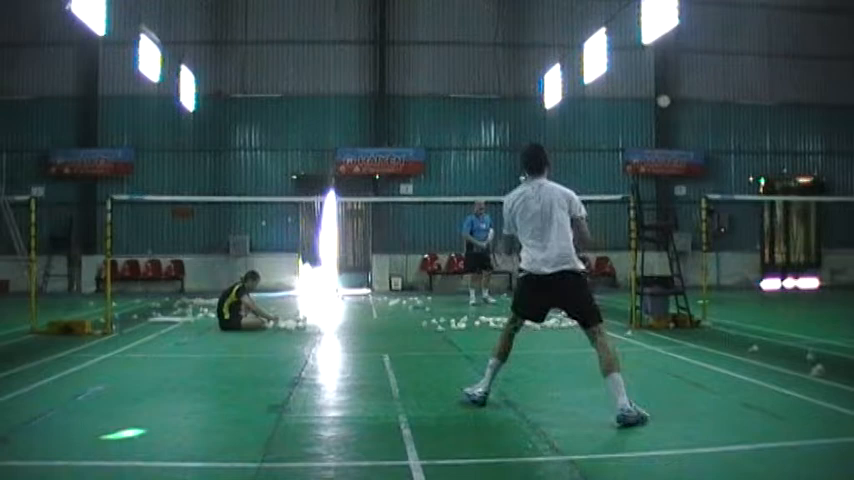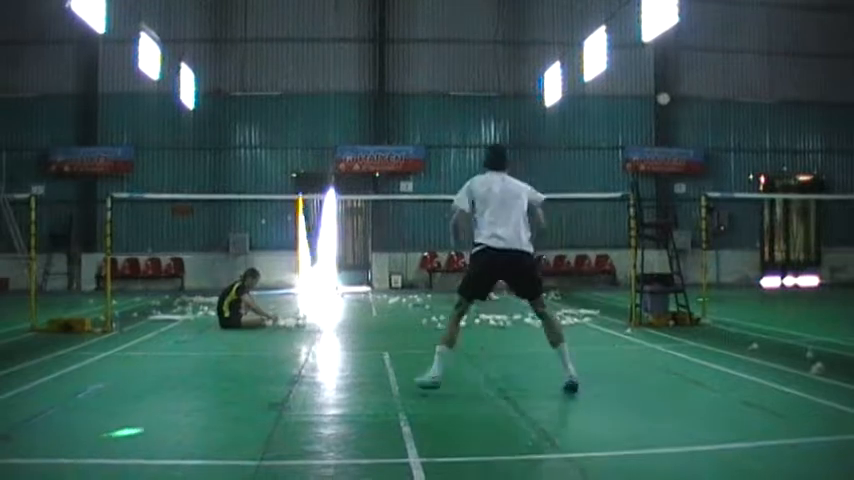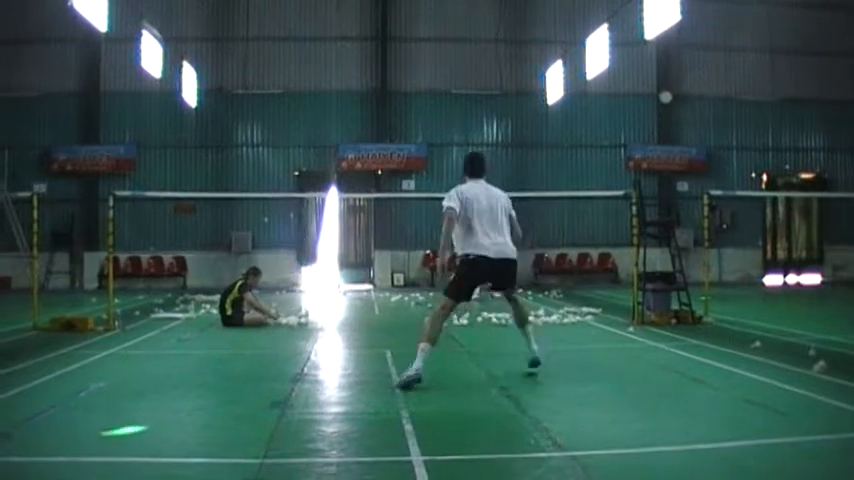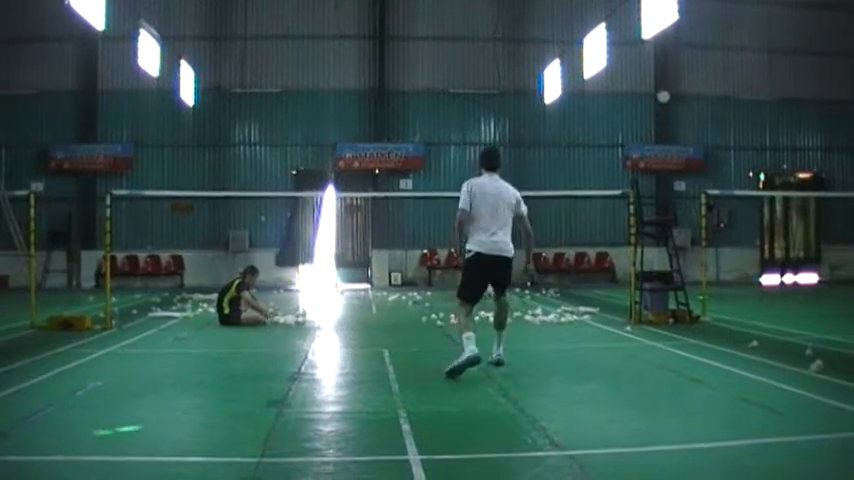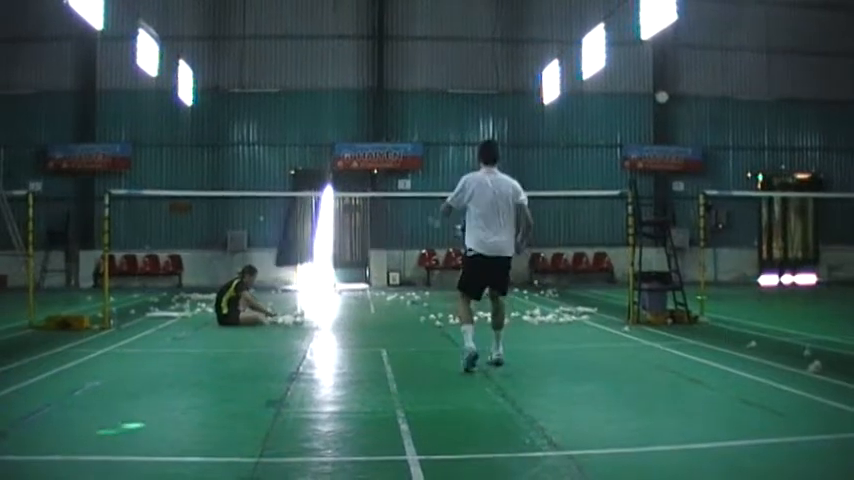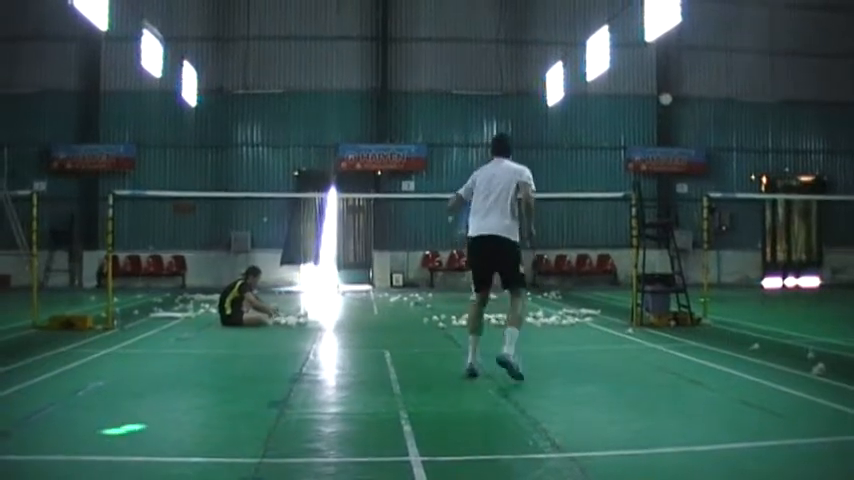
dt=0.3s
person 1, frame 1
left shoulder: (512, 200)
right shoulder: (566, 195)
left elbow: (505, 238)
right elbow: (585, 239)
left hip: (532, 274)
right hip: (568, 272)
left knee: (512, 326)
right knee: (597, 334)
left ankle: (484, 388)
right ankle: (623, 406)
person 1, frame 2
left shoulder: (474, 185)
right shoulder: (521, 188)
left elbow: (458, 220)
right elbow: (541, 223)
left wrist: (457, 242)
left hip: (487, 251)
right hip: (520, 253)
left knee: (459, 310)
right knee: (541, 309)
left ankle: (436, 372)
right ankle: (569, 372)
person 1, frame 3
left shoulder: (459, 192)
right shoulder: (500, 195)
left elbow: (450, 217)
right elbow: (517, 233)
left wrist: (444, 250)
left hip: (476, 257)
right hip: (506, 257)
left knee: (442, 310)
right knee: (512, 298)
left ankle: (418, 367)
right ankle: (532, 349)
person 1, frame 4
left shoulder: (472, 185)
right shoulder: (512, 191)
left elbow: (460, 220)
right elbow: (528, 230)
left wrist: (463, 243)
right wrist: (528, 258)
left hip: (479, 254)
right hip: (505, 254)
left knee: (464, 308)
right knee: (500, 299)
left ankle: (470, 350)
right ankle: (498, 351)
person 1, frame 5
left shoulder: (468, 181)
right shoulder: (512, 184)
left elbow: (445, 210)
right elbow: (527, 221)
right wrist: (520, 242)
left hip: (476, 251)
right hip: (503, 252)
left knee: (464, 299)
right knee: (497, 300)
left ankle: (470, 345)
right ankle: (497, 352)
person 1, frame 6
left shoulder: (479, 173)
right shoulder: (520, 171)
left elbow: (453, 205)
right elbow: (527, 198)
right wrist: (529, 226)
left hip: (477, 238)
right hip: (505, 238)
left knee: (480, 297)
right knee: (517, 294)
left ankle: (472, 360)
right ankle: (508, 352)
